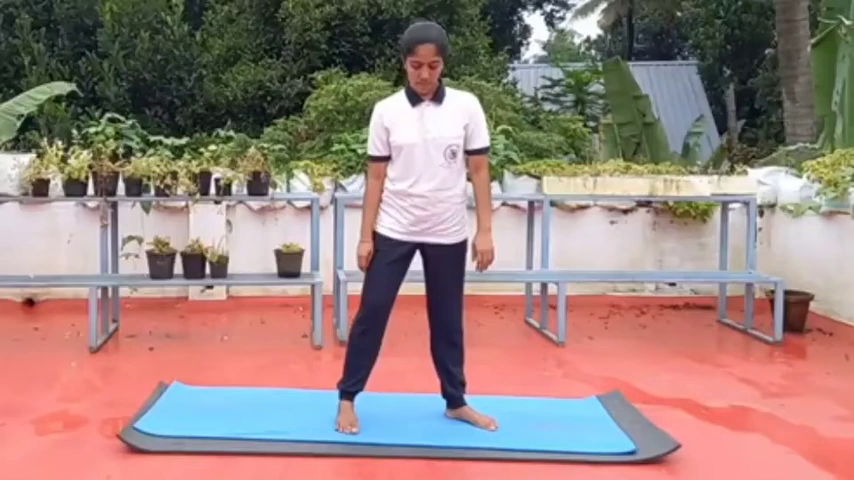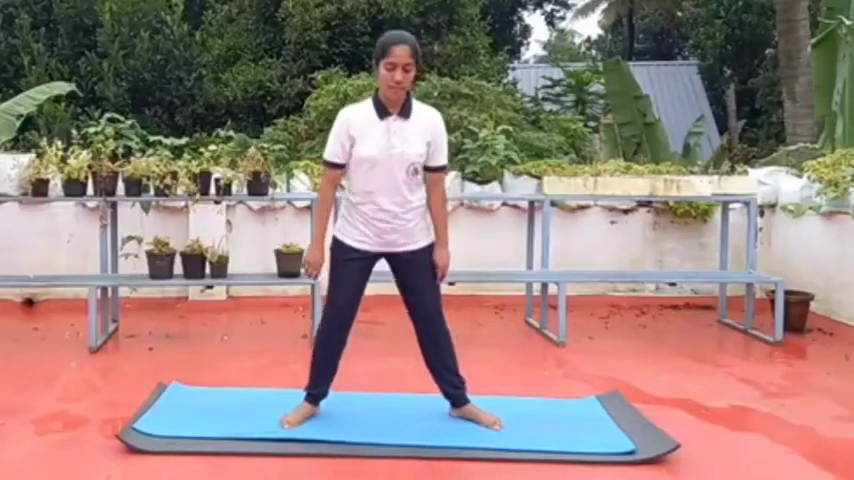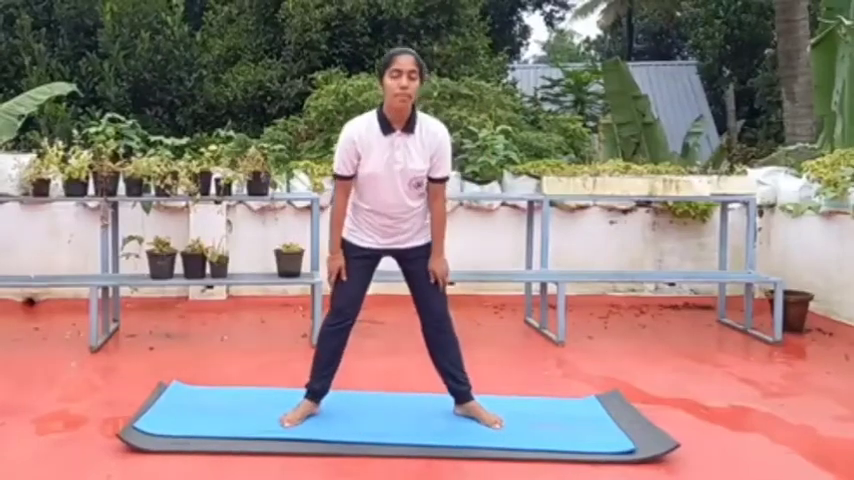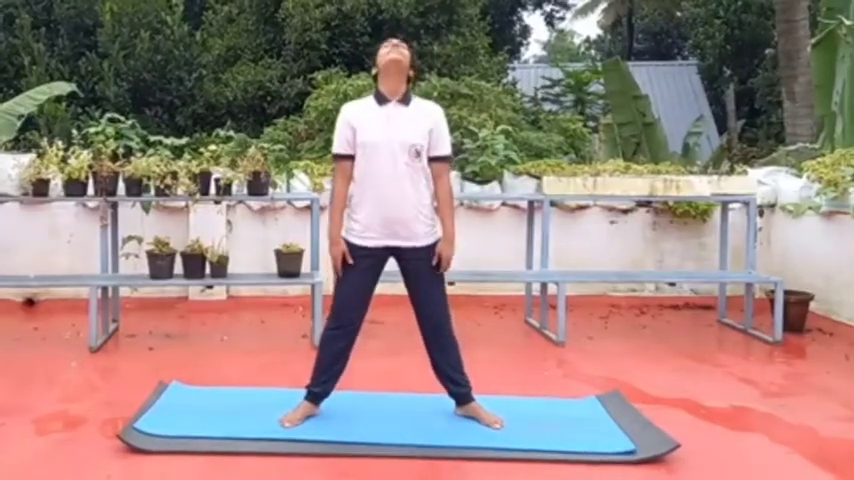
dt=0.7s
person 1, frame 1
left shoulder: (466, 106)
right shoulder: (386, 111)
left elbow: (479, 172)
right elbow: (376, 177)
left wrist: (485, 232)
right wrist: (365, 236)
left hip: (448, 233)
right hip: (394, 230)
left knee: (447, 319)
right knee: (372, 312)
left ankle: (456, 401)
right ankle: (348, 398)
person 1, frame 2
left shoulder: (430, 120)
right shoulder: (350, 118)
left elbow: (435, 186)
right elbow: (329, 183)
left wrist: (442, 245)
right wrist: (317, 243)
left hip: (412, 241)
right hip: (356, 240)
left knee: (431, 320)
right knee: (336, 320)
left ankle: (460, 401)
right ankle: (312, 400)
person 1, frame 3
left shoulder: (435, 133)
right shoulder: (356, 131)
left elbow: (437, 197)
right elbow: (342, 194)
left wrist: (438, 254)
right wrist: (334, 250)
left hip: (416, 241)
right hip: (361, 240)
left knee: (437, 318)
right knee: (340, 316)
left ankle: (465, 399)
right ankle: (312, 399)
person 1, frame 4
left shoulder: (431, 113)
right shoulder: (353, 112)
left elbow: (441, 177)
right elbow: (342, 177)
left wrist: (448, 235)
right wrist: (335, 235)
left hip: (419, 238)
right hip: (363, 237)
left knee: (436, 320)
right knee: (343, 320)
left ankle: (465, 400)
right ankle: (312, 399)
